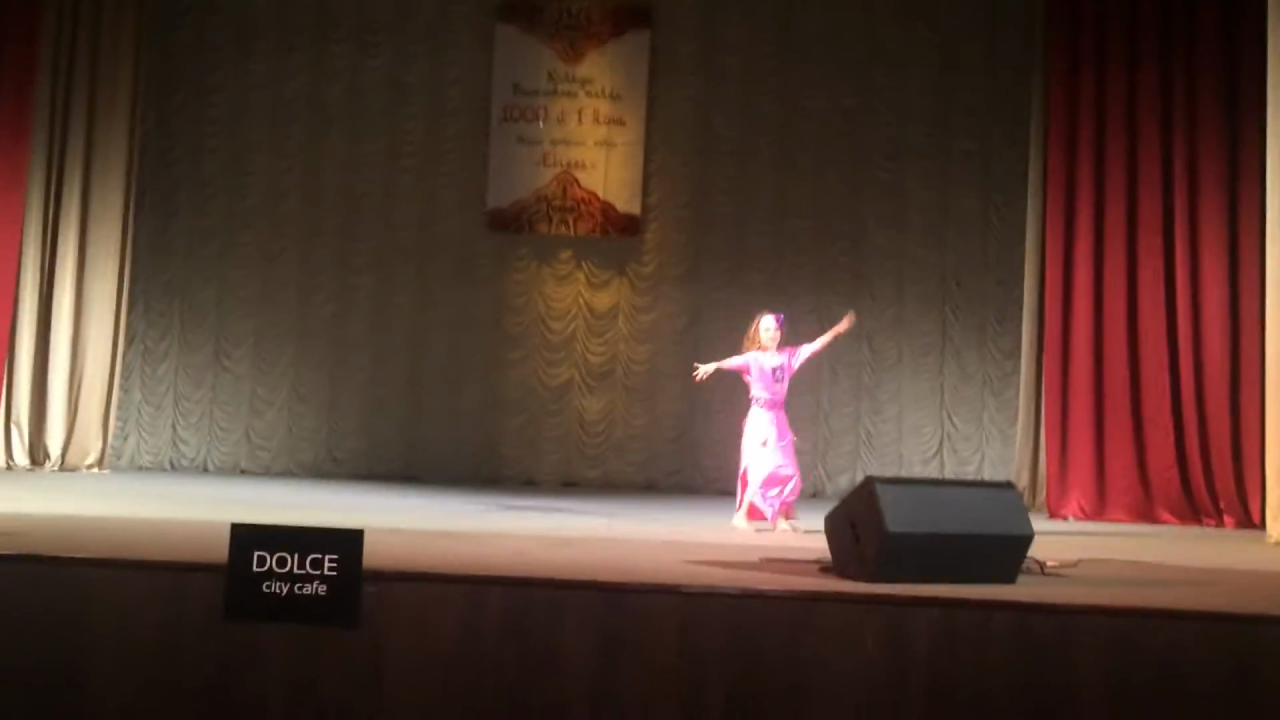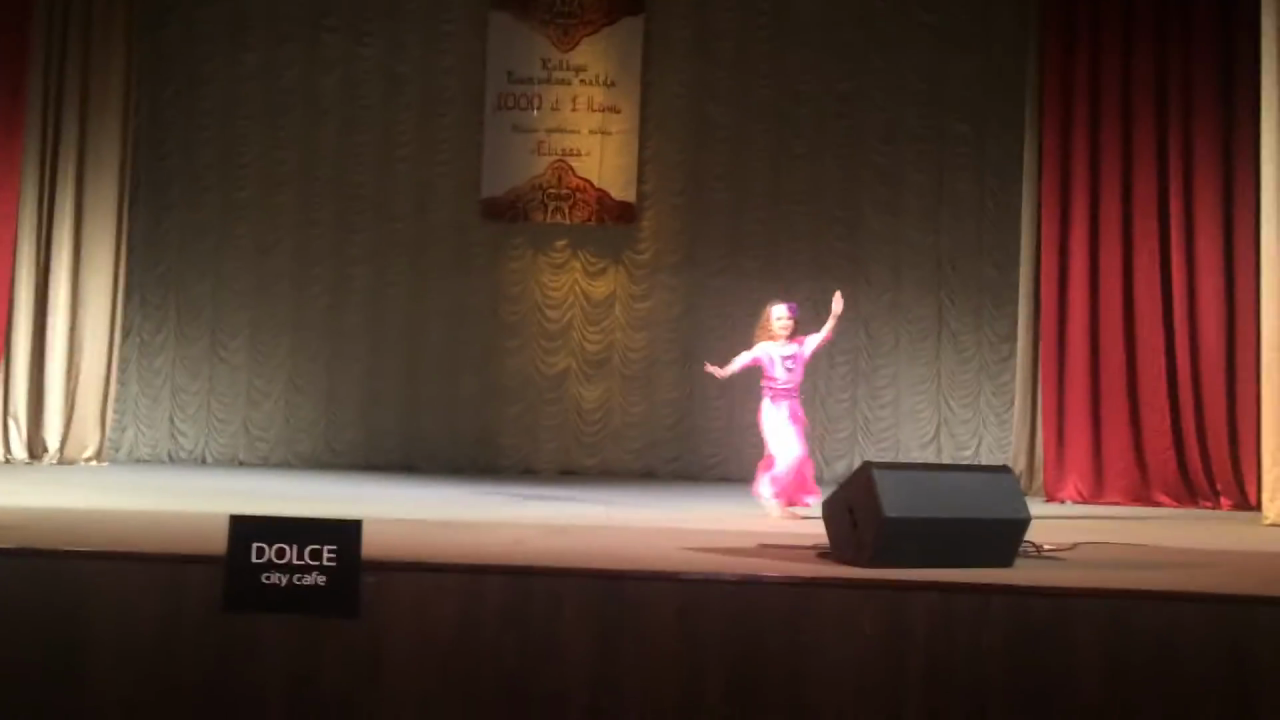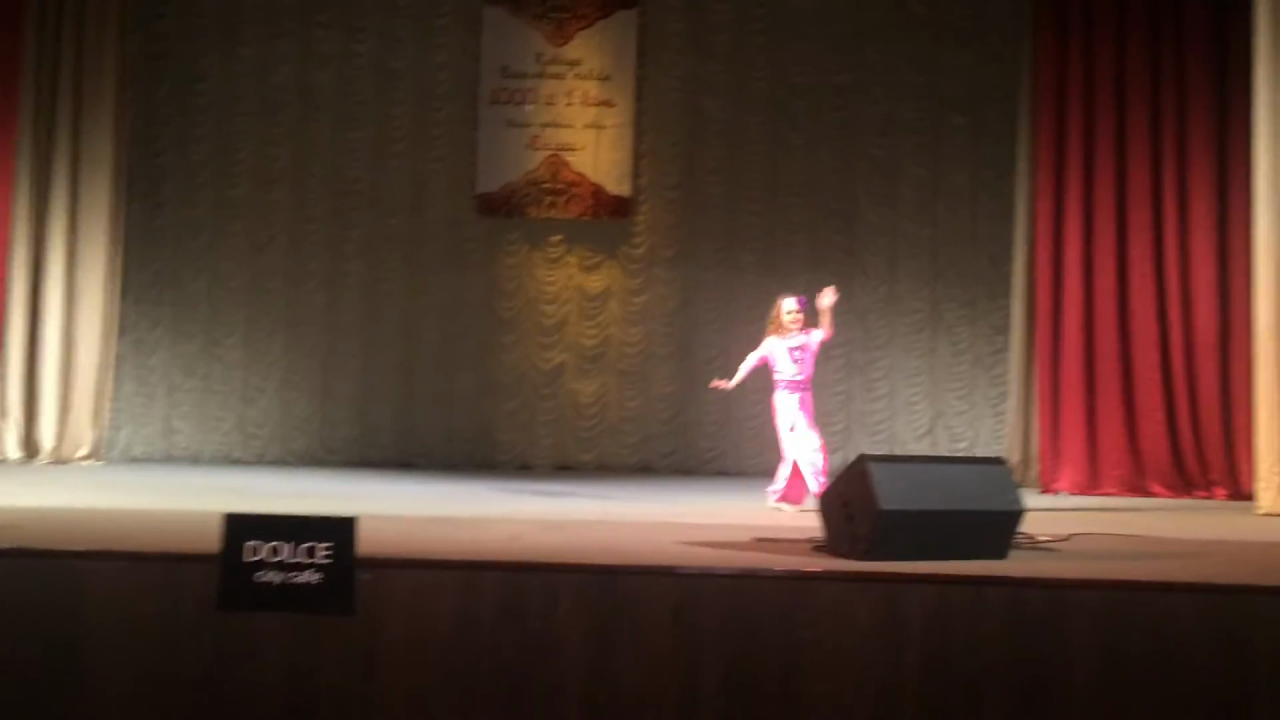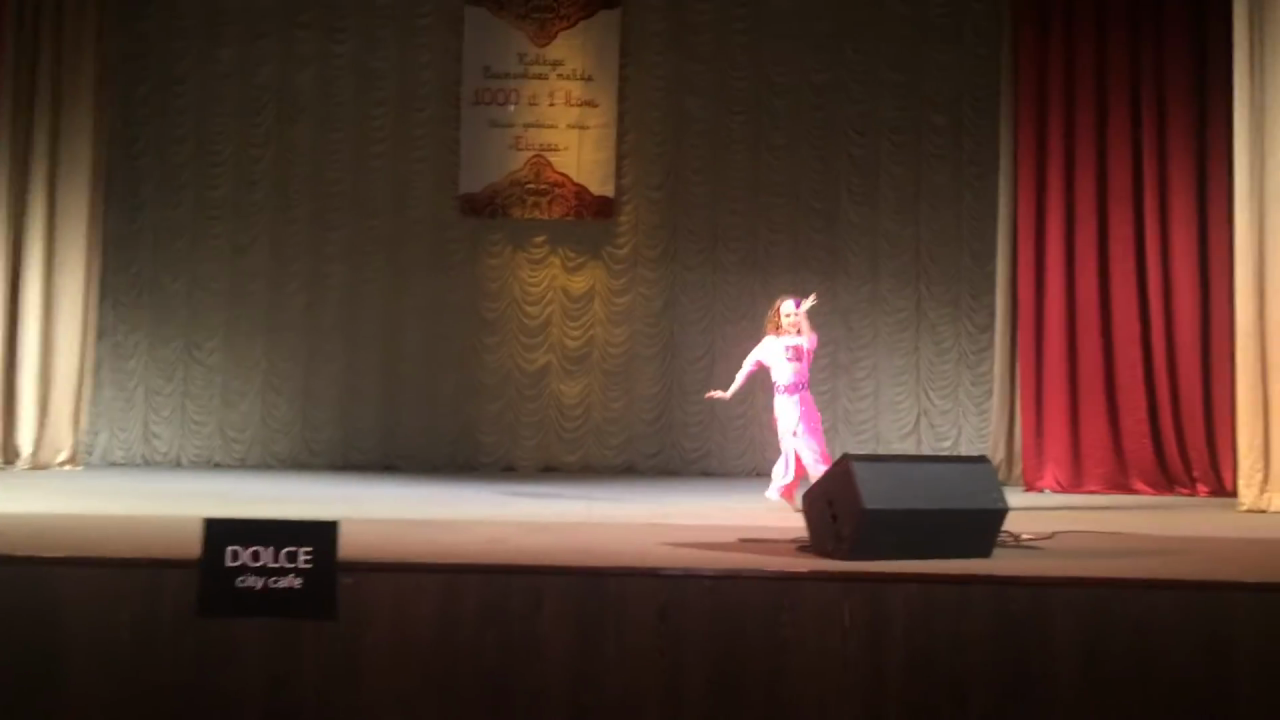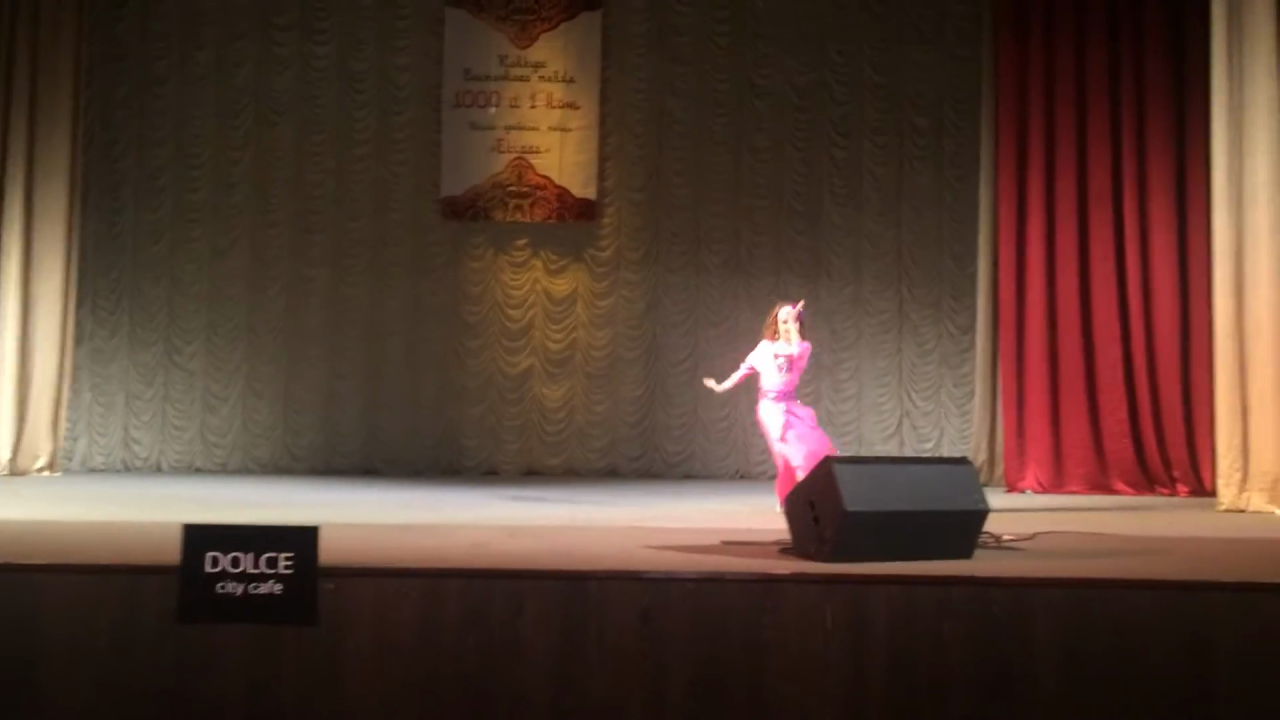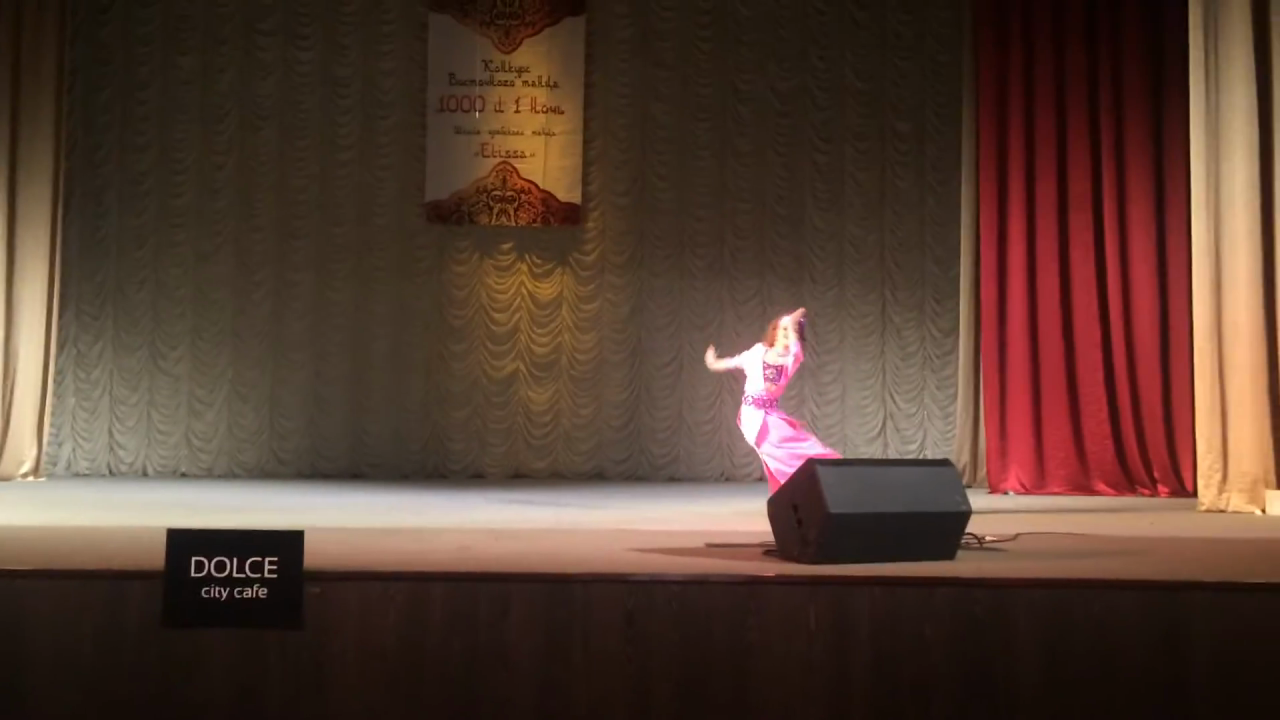
dt=0.1s
person 1, frame 1
left shoulder: (788, 355)
right shoulder: (752, 358)
left elbow: (813, 346)
right elbow: (733, 362)
left wrist: (836, 330)
right wrist: (713, 365)
left hip: (778, 417)
right hip: (759, 416)
left knee: (788, 469)
right knee: (761, 467)
left ankle: (782, 517)
right ankle: (742, 514)
person 1, frame 2
left shoulder: (801, 345)
right shoulder: (765, 349)
left elbow: (823, 337)
right elbow: (746, 359)
left wrist: (834, 315)
right wrist: (724, 372)
left hip: (794, 406)
right hip: (775, 405)
left knee: (799, 455)
right knee: (791, 452)
left ankle: (786, 502)
right ankle: (772, 497)
person 1, frame 3
left shoulder: (809, 337)
right shoulder: (773, 342)
left elbow: (826, 333)
right elbow: (753, 360)
left wrist: (825, 309)
right wrist: (732, 382)
left hip: (804, 397)
right hip: (785, 398)
left knee: (803, 448)
right knee: (809, 445)
left ankle: (780, 496)
person 1, frame 4
left shoulder: (807, 339)
right shoulder: (770, 343)
left elbow: (810, 343)
right elbow: (748, 366)
left wrist: (803, 315)
right wrist: (728, 392)
left hip: (803, 397)
right hip: (784, 399)
left knee: (802, 448)
right knee: (805, 447)
left ankle: (781, 491)
person 1, frame 5
left shoulder: (802, 347)
right shoulder: (765, 347)
left elbow: (798, 351)
right elbow: (745, 369)
left wrist: (796, 319)
right wrist: (722, 386)
left hip: (791, 406)
right hip: (771, 407)
left knee: (816, 445)
right knee: (793, 453)
person 1, frame 6
left shoulder: (792, 360)
right shoulder: (759, 351)
left elbow: (796, 352)
right elbow: (737, 361)
right wrist: (715, 363)
left hip: (770, 413)
right hip: (751, 412)
right knee: (772, 455)
